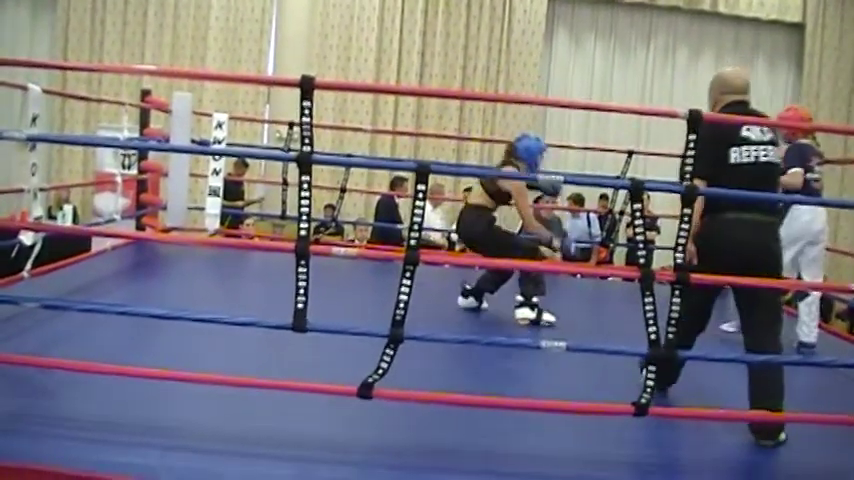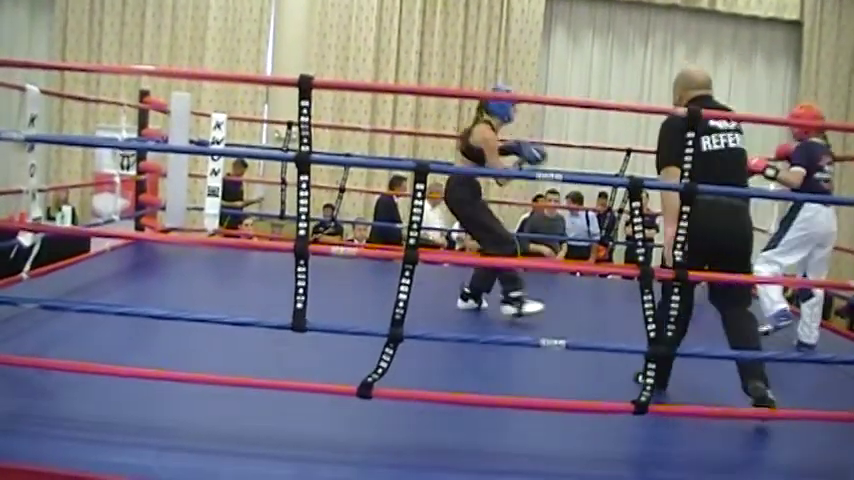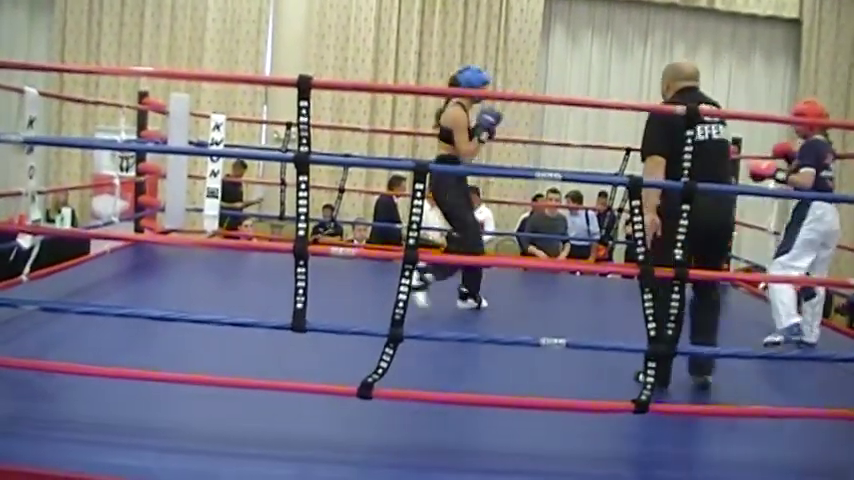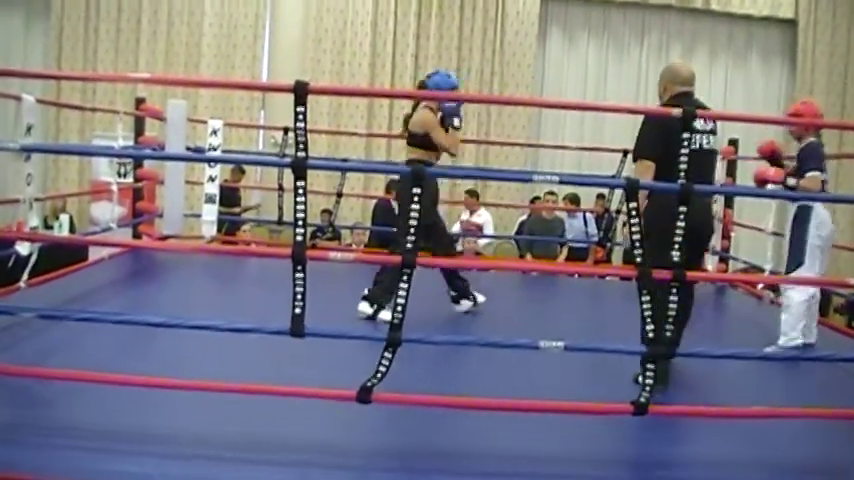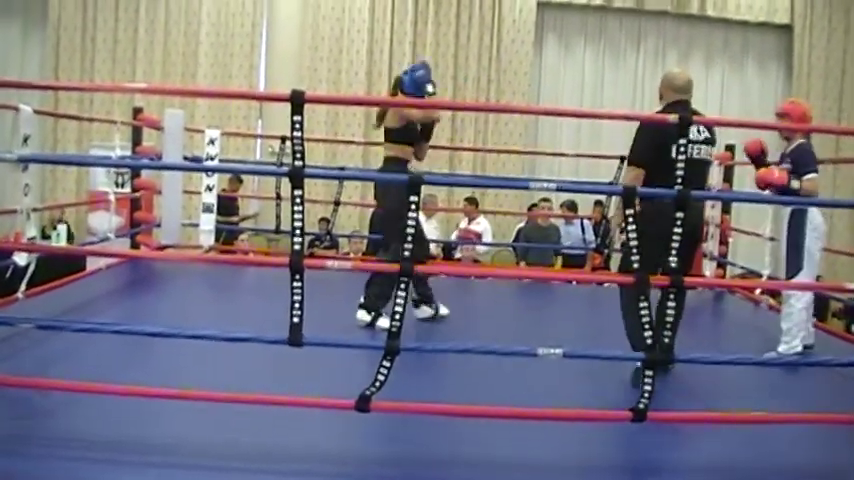
dt=0.2s
person 1, frame 1
left shoulder: (711, 128)
right shoulder: (770, 130)
left elbow: (697, 187)
left wrist: (688, 237)
left hip: (721, 232)
right hip: (765, 237)
left knee: (690, 312)
right knee: (764, 331)
left ankle: (662, 377)
right ankle: (768, 422)
person 1, frame 2
left shoulder: (678, 123)
right shoulder: (733, 121)
left elbow: (672, 176)
left wrist: (669, 226)
left hip: (698, 219)
right hip: (737, 220)
left knee: (675, 301)
right knee: (736, 304)
left ankle: (657, 377)
right ankle: (756, 381)
person 1, frame 3
left shoulder: (664, 114)
right shoulder: (717, 111)
left elbow: (655, 164)
left wrist: (650, 211)
left hip: (681, 208)
right hip: (721, 209)
left knee: (667, 293)
right knee: (707, 289)
left ankle: (659, 374)
right ankle: (702, 366)
person 1, frame 4
left shoulder: (659, 118)
right shoulder: (709, 118)
left elbow: (645, 167)
left wrist: (636, 208)
left hip: (667, 210)
right hip: (701, 212)
left knee: (657, 289)
right knee: (684, 286)
left ankle: (657, 366)
right ankle: (667, 354)
person 1, frame 5
left shoulder: (654, 124)
right shoulder: (707, 128)
left elbow: (636, 173)
left wrist: (620, 209)
left hip: (658, 215)
right hip: (692, 217)
left knee: (634, 283)
right knee: (675, 289)
left ankle: (647, 351)
right ankle: (663, 353)
person 2, frame 1
left shoulder: (795, 150)
right shoulder: (814, 152)
left elbow: (795, 182)
right wrist: (778, 167)
left hip: (797, 214)
right hip: (817, 218)
right knee: (809, 280)
right ankle: (808, 339)
person 2, frame 2
left shoulder: (804, 148)
right shoulder: (826, 152)
left elbow: (795, 180)
left wrist: (767, 169)
right wrist: (792, 161)
left hip: (807, 214)
right hip: (827, 219)
left knee: (767, 263)
right knee: (815, 281)
left ankle: (778, 312)
right ankle: (808, 338)
person 2, frame 3
left shoulder: (810, 146)
right shoulder: (827, 148)
left elbow: (805, 182)
left wrist: (776, 172)
right wrist: (793, 162)
left hip: (813, 213)
right hip: (830, 216)
left knee: (782, 269)
right knee: (816, 279)
left ankle: (790, 326)
right ankle: (810, 337)
person 2, frame 4
left shoulder: (809, 149)
right shoulder: (812, 149)
left elbow: (814, 186)
right elbow: (801, 181)
left wrist: (782, 178)
right wrist: (778, 165)
left hip: (811, 216)
right hip: (819, 217)
left knee: (796, 281)
right knee: (810, 281)
left ankle: (791, 341)
right ankle: (807, 338)
person 2, frame 5
left shoulder: (803, 151)
right shoulder: (788, 152)
left elbow: (813, 188)
right elbow: (778, 188)
left wrist: (786, 181)
right wrist: (761, 165)
left hip: (803, 219)
right hip: (796, 218)
left knee: (795, 285)
right knee: (803, 283)
left ankle: (790, 348)
right ankle: (804, 338)
person 3, frame 1
left shoulder: (507, 170)
right shoulder: (515, 179)
right elbow: (529, 222)
right wrist: (552, 240)
left hip: (468, 222)
right hip: (476, 224)
left knee: (509, 256)
right knee: (530, 253)
left ankle: (471, 295)
right ankle: (528, 307)
person 3, frame 2
left shoulder: (483, 128)
right shoulder: (486, 133)
right elbow: (500, 177)
left wrist: (509, 149)
right wrist: (523, 162)
left hip: (462, 190)
right hip: (462, 192)
left knee: (494, 243)
right knee: (504, 244)
left ankle: (471, 296)
right ankle: (513, 299)
person 3, frame 3
left shoulder: (458, 110)
right shoulder: (458, 113)
right elbow: (465, 156)
left wrist: (478, 131)
right wrist: (482, 134)
left hip: (452, 177)
right hip: (448, 178)
left knee: (469, 236)
right knee: (470, 238)
left ankle: (469, 294)
right ankle: (423, 277)
person 3, frame 4
left shoulder: (425, 114)
right shoulder: (426, 116)
left elbow: (434, 150)
right elbow: (452, 148)
left wrist: (447, 126)
right wrist: (454, 122)
left hip: (421, 182)
right hip: (418, 183)
left knee: (442, 242)
right knee: (407, 244)
left ankle: (463, 295)
right ankle: (372, 301)
person 3, frame 5
left shoulder: (408, 115)
right shoulder: (399, 109)
left elbow: (419, 154)
right elbow: (434, 116)
left wrist: (424, 133)
right wrist: (427, 90)
left hip: (399, 180)
right hip: (394, 181)
left knee: (418, 245)
right knee: (395, 248)
left ankle: (424, 303)
right ankle: (369, 309)
